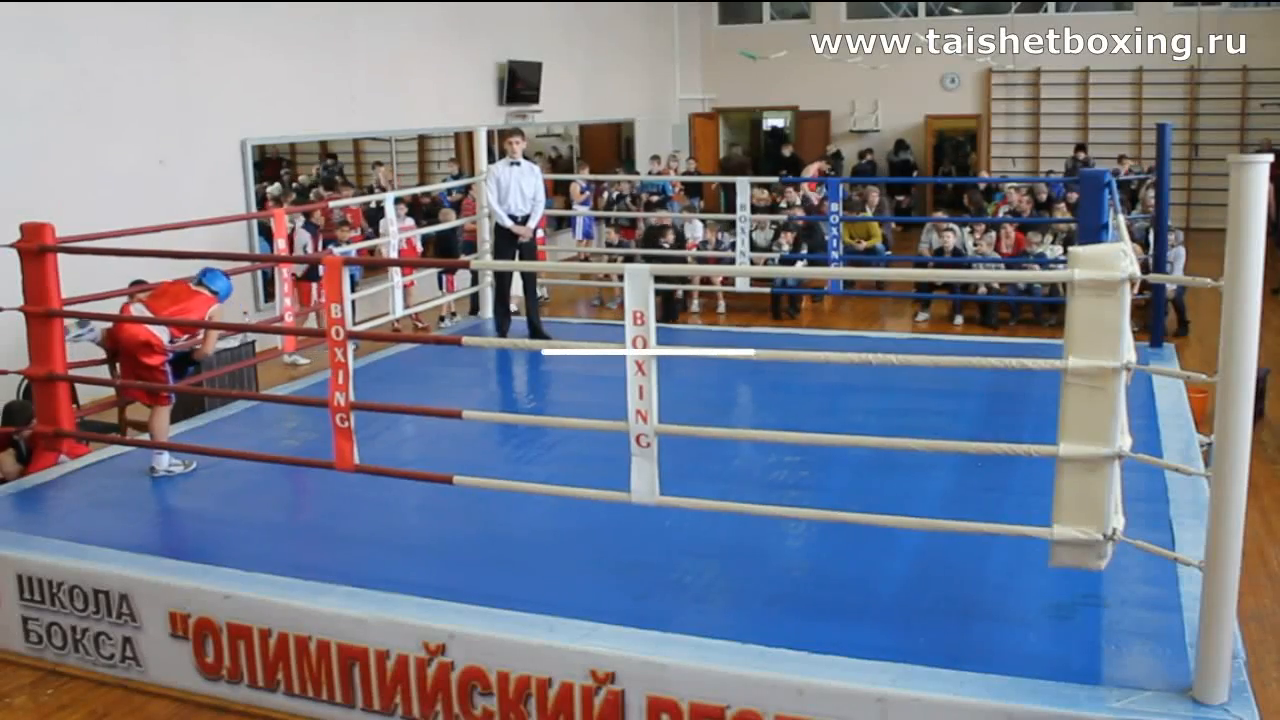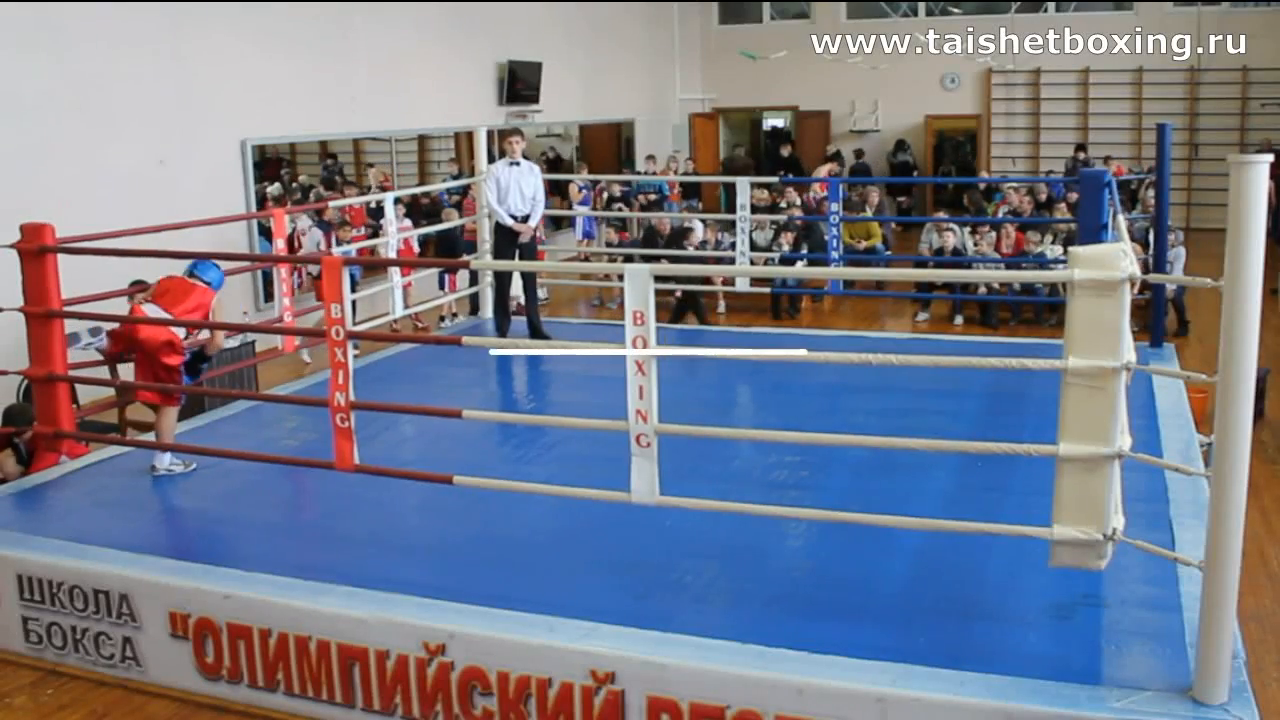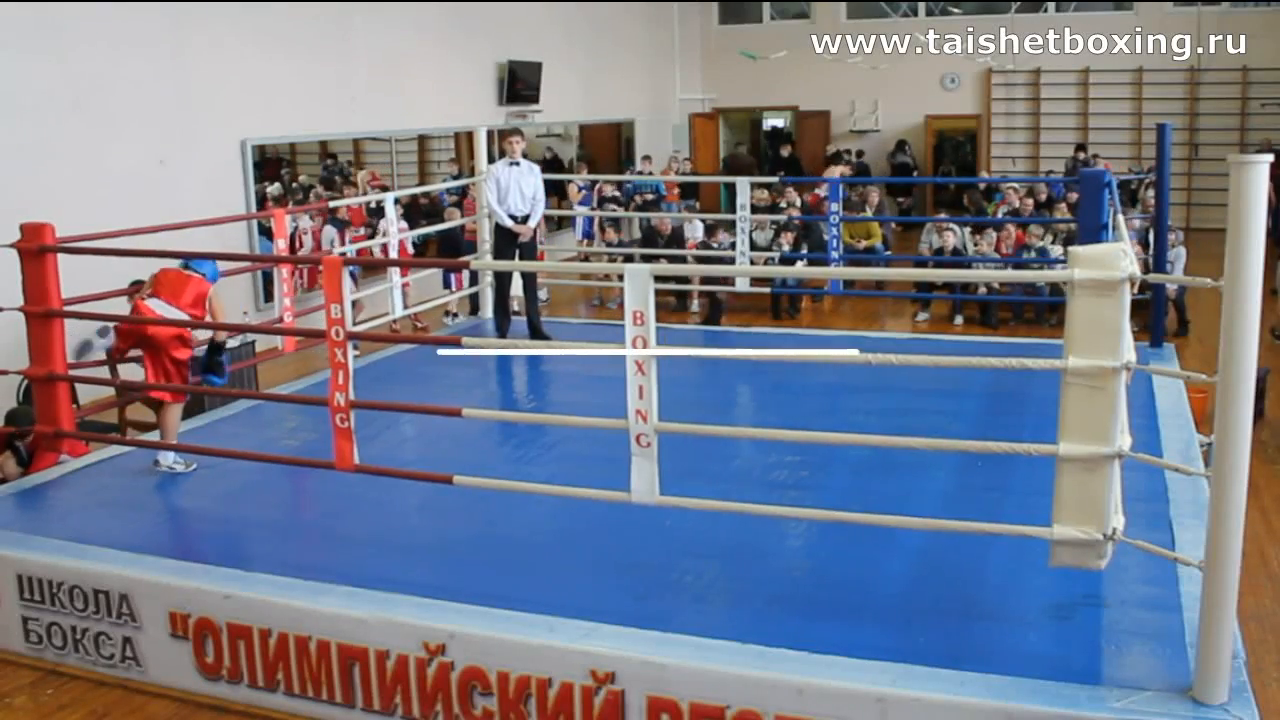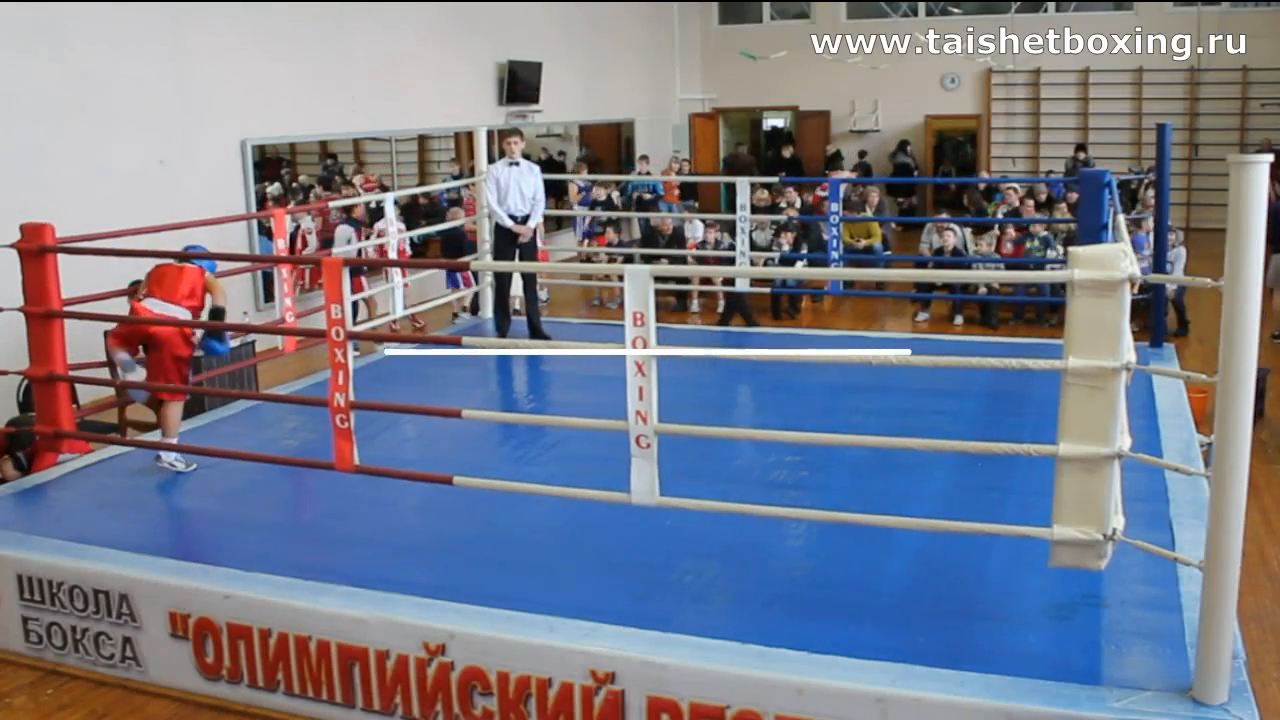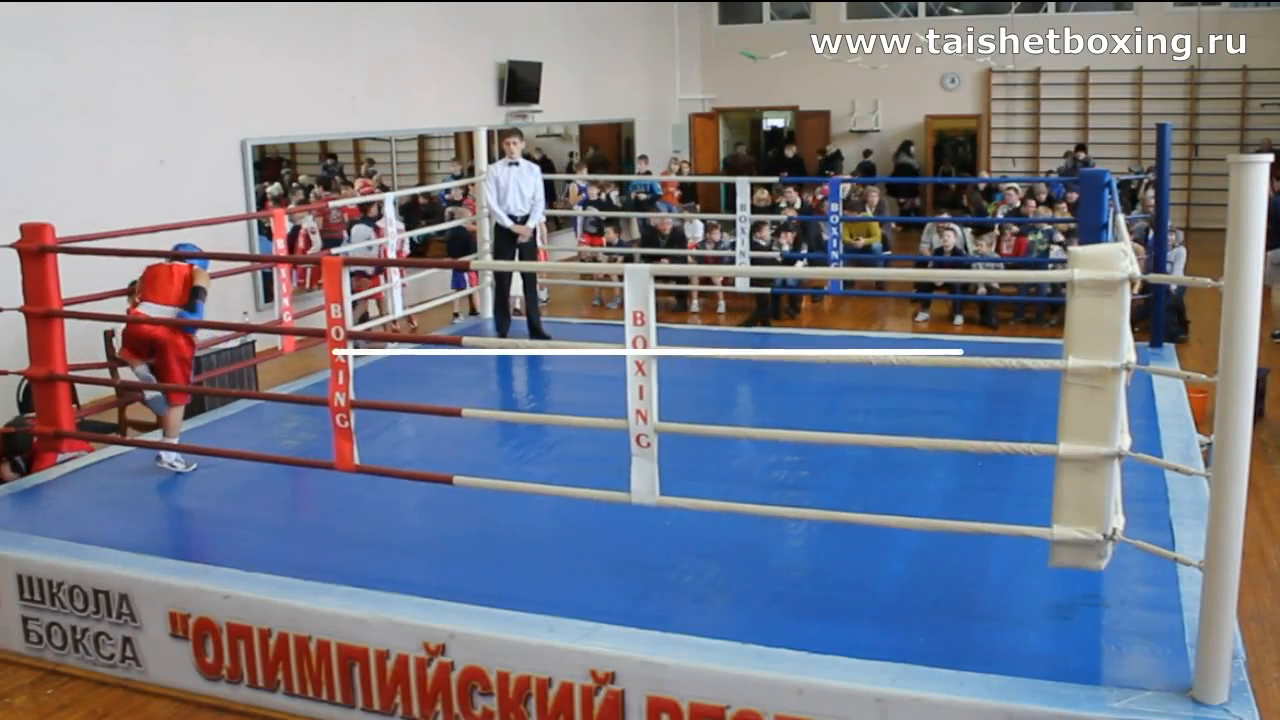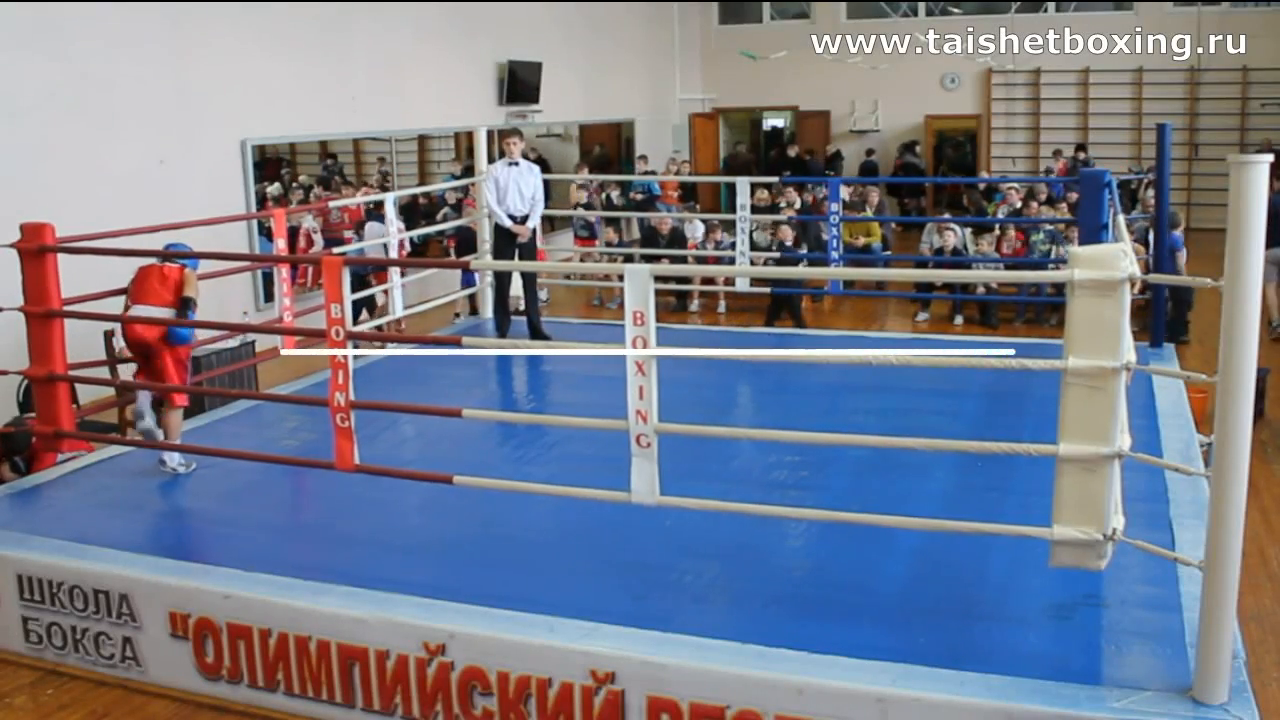
dt=0.2s
person 1, frame 1
left shoulder: (175, 284)
right shoulder: (214, 307)
left elbow: (143, 301)
right elbow: (207, 350)
left hip: (128, 319)
right hip: (150, 339)
left knee: (114, 344)
right knee: (162, 402)
right ankle: (160, 462)
person 1, frame 2
left shoulder: (167, 280)
right shoulder: (211, 297)
left elbow: (138, 301)
right elbow: (217, 340)
right wrist: (199, 361)
left hip: (140, 319)
right hip: (165, 337)
left knee: (114, 347)
right knee: (170, 401)
right ankle: (163, 461)
person 1, frame 3
left shoulder: (162, 274)
right shoulder: (207, 288)
left elbow: (140, 297)
right wrist: (216, 355)
left hip: (145, 316)
right hip: (173, 332)
left knee: (119, 346)
right knee: (174, 397)
left ankle: (104, 337)
right ankle: (166, 457)
person 1, frame 4
left shoulder: (158, 269)
right shoulder: (205, 276)
left elbow: (141, 296)
right elbow: (218, 294)
left wrist: (145, 342)
right wrist: (216, 323)
left hip: (144, 315)
right hip: (174, 326)
left knee: (118, 339)
right knee: (174, 393)
left ankle: (127, 363)
right ankle: (168, 453)
person 1, frame 5
left shoulder: (151, 270)
right shoulder: (195, 270)
left elbow: (137, 300)
right elbow: (201, 281)
right wrist: (196, 300)
left hip: (141, 319)
right hip: (173, 328)
left knee: (132, 351)
right knee: (177, 395)
left ankle: (149, 384)
right ankle: (169, 454)
person 1, frame 6
left shoulder: (142, 272)
right shoulder: (185, 271)
left elbow: (129, 304)
right elbow: (190, 287)
left wrist: (130, 347)
right wrist: (186, 311)
left hip: (134, 324)
right hip: (165, 327)
left knee: (147, 372)
right knee: (174, 395)
left ankle: (143, 409)
right ankle: (171, 458)
person 2, frame 1
left shoulder: (534, 170)
right shoulder: (495, 170)
left elbow: (540, 201)
right elbow: (492, 203)
left wrist: (529, 227)
right wrist: (512, 226)
left hip: (527, 225)
right hip: (505, 226)
left knee: (530, 278)
right knee: (502, 279)
left ankle: (535, 328)
right ankle: (502, 330)
person 2, frame 2
left shoulder: (533, 170)
right shoulder: (495, 170)
left elbow: (539, 201)
right elbow: (492, 203)
left wrist: (530, 226)
right wrist: (512, 224)
left hip: (528, 225)
right hip: (504, 226)
left knee: (530, 278)
right knee: (502, 279)
left ankle: (535, 328)
right ankle: (502, 330)
person 2, frame 3
left shoulder: (533, 169)
right shoulder: (495, 170)
left elbow: (539, 201)
right elbow: (492, 203)
left wrist: (530, 226)
right wrist: (512, 225)
left hip: (528, 225)
right hip: (504, 226)
left knee: (530, 278)
right knee: (502, 279)
left ankle: (535, 328)
right ankle: (502, 330)
person 2, frame 4
left shoulder: (533, 169)
right shoulder: (495, 170)
left elbow: (539, 201)
right elbow: (492, 203)
left wrist: (530, 226)
right wrist: (512, 225)
left hip: (528, 225)
right hip: (504, 226)
left knee: (530, 278)
right knee: (502, 279)
left ankle: (535, 328)
right ankle: (502, 330)
person 2, frame 5
left shoulder: (533, 169)
right shoulder: (495, 171)
left elbow: (539, 201)
right elbow: (492, 203)
left wrist: (529, 226)
right wrist: (512, 226)
left hip: (527, 225)
right hip: (504, 226)
left knee: (530, 278)
right knee: (502, 279)
left ankle: (535, 328)
right ankle: (502, 330)
person 2, frame 6
left shoulder: (533, 169)
right shoulder: (494, 171)
left elbow: (539, 201)
right elbow: (491, 203)
left wrist: (528, 226)
right wrist: (511, 226)
left hip: (527, 225)
right hip: (504, 226)
left knee: (530, 277)
right knee: (502, 279)
left ankle: (535, 328)
right ankle: (502, 330)
